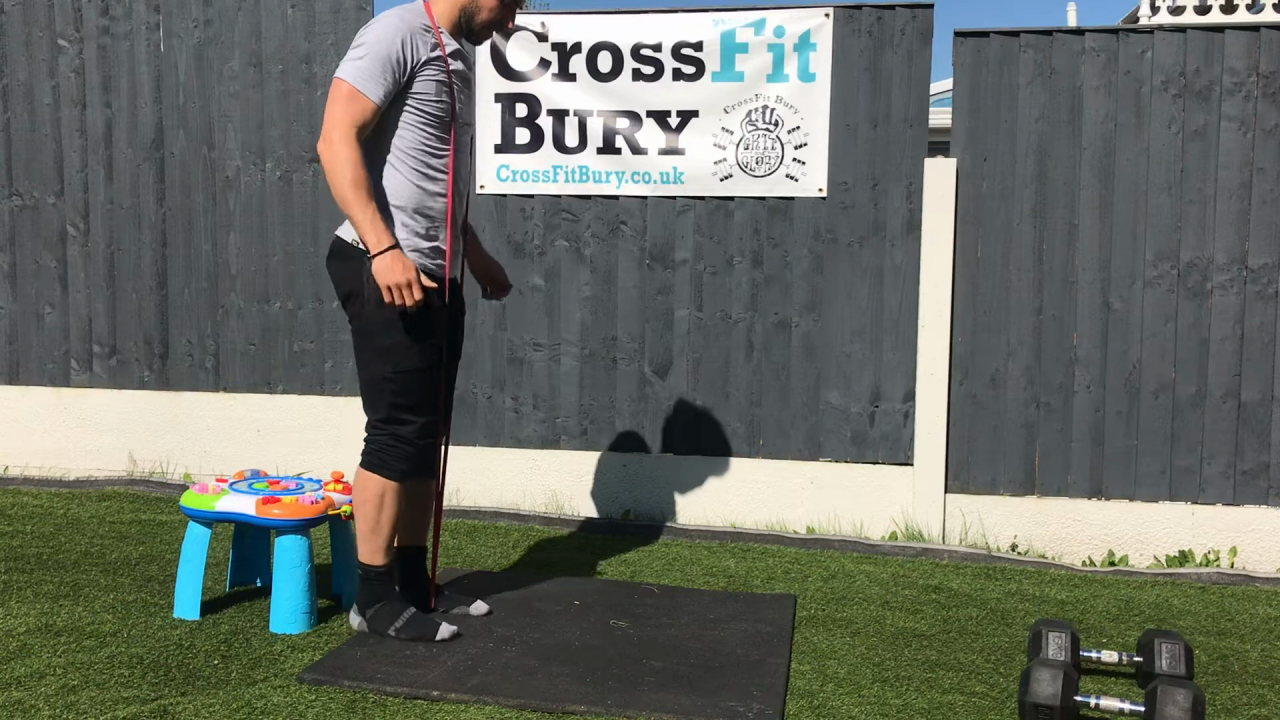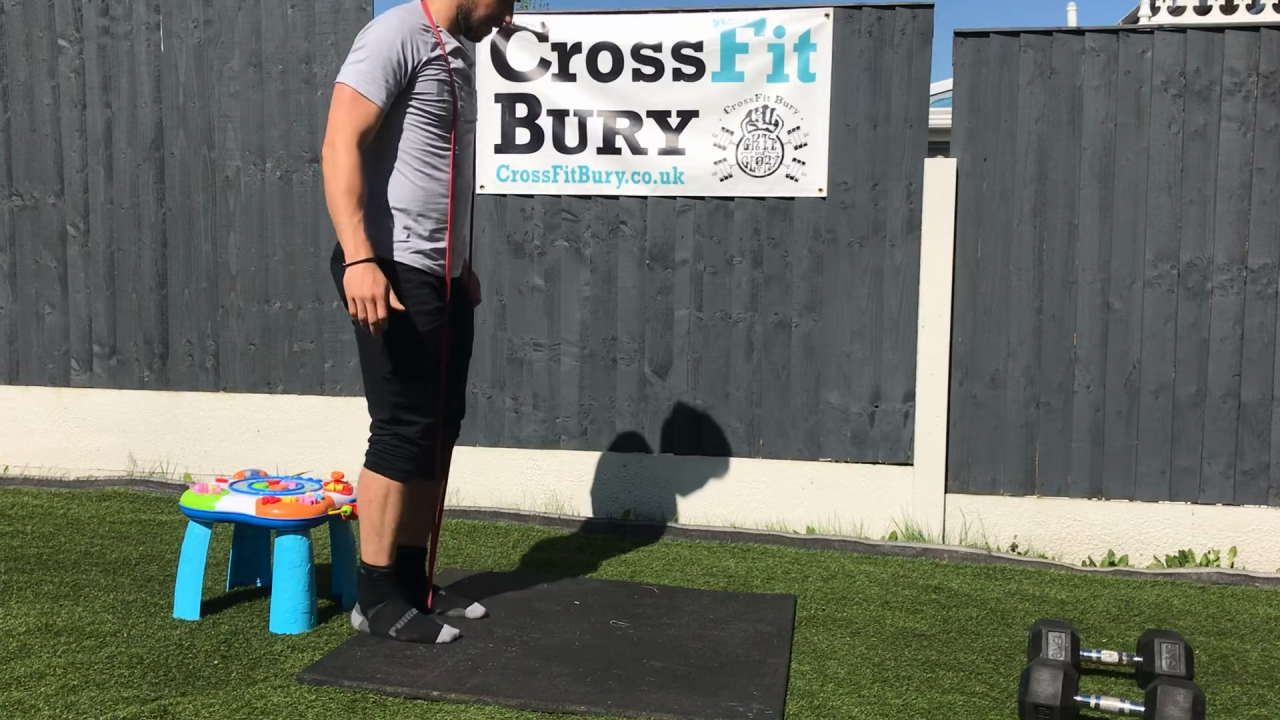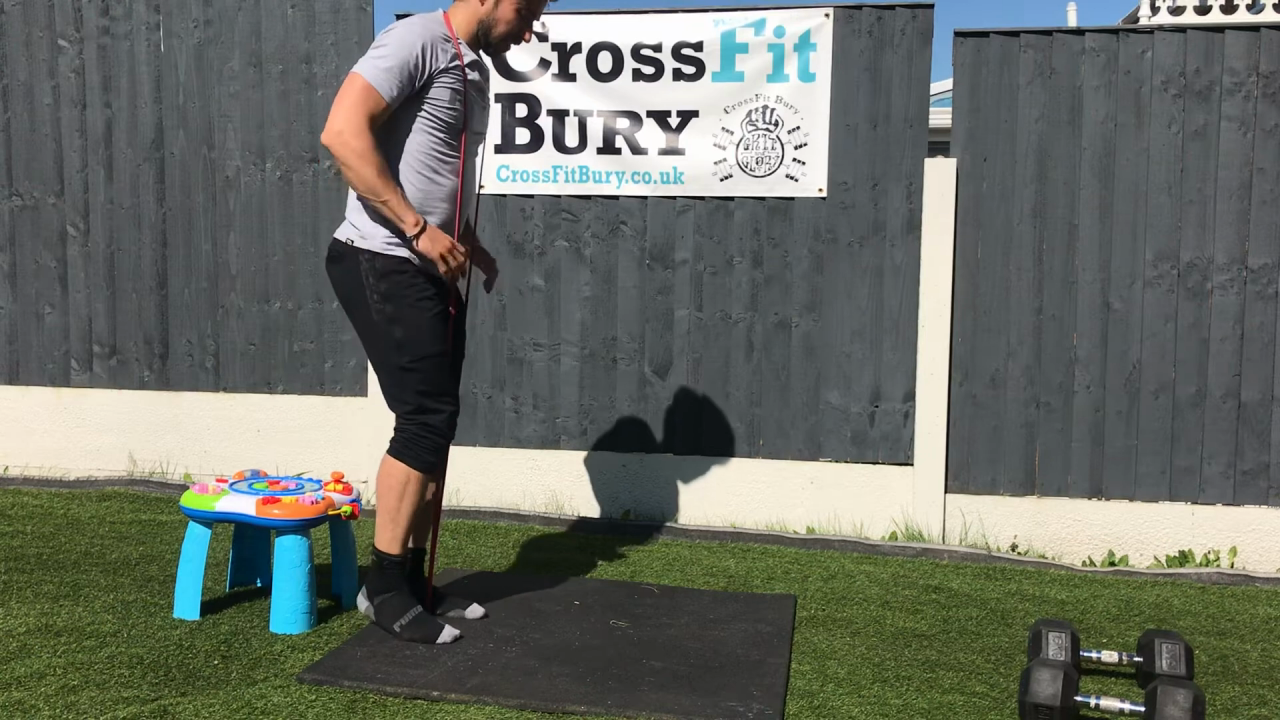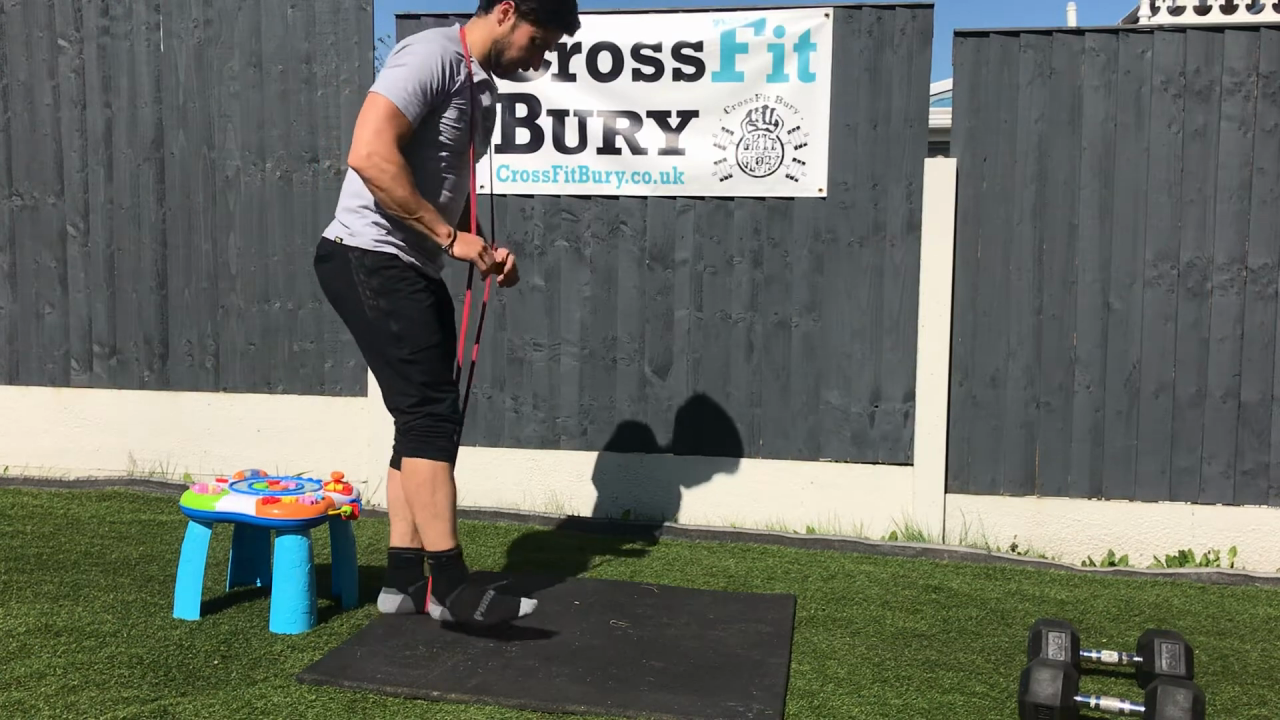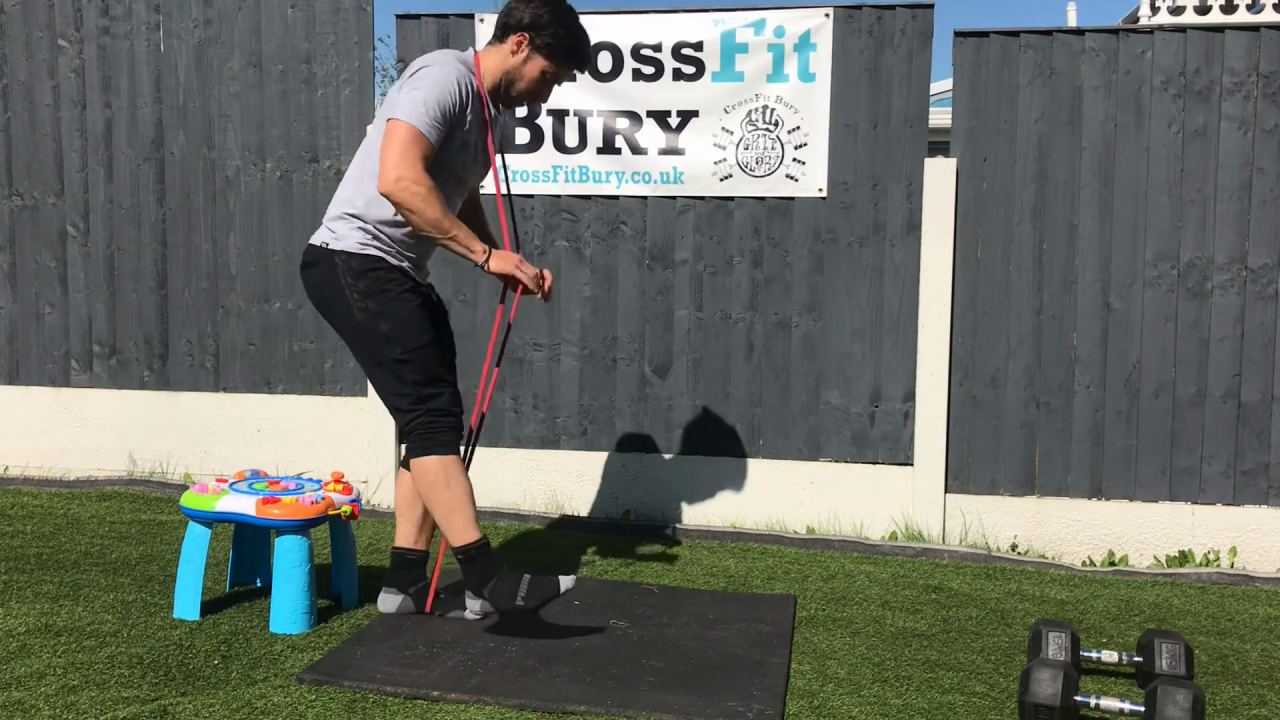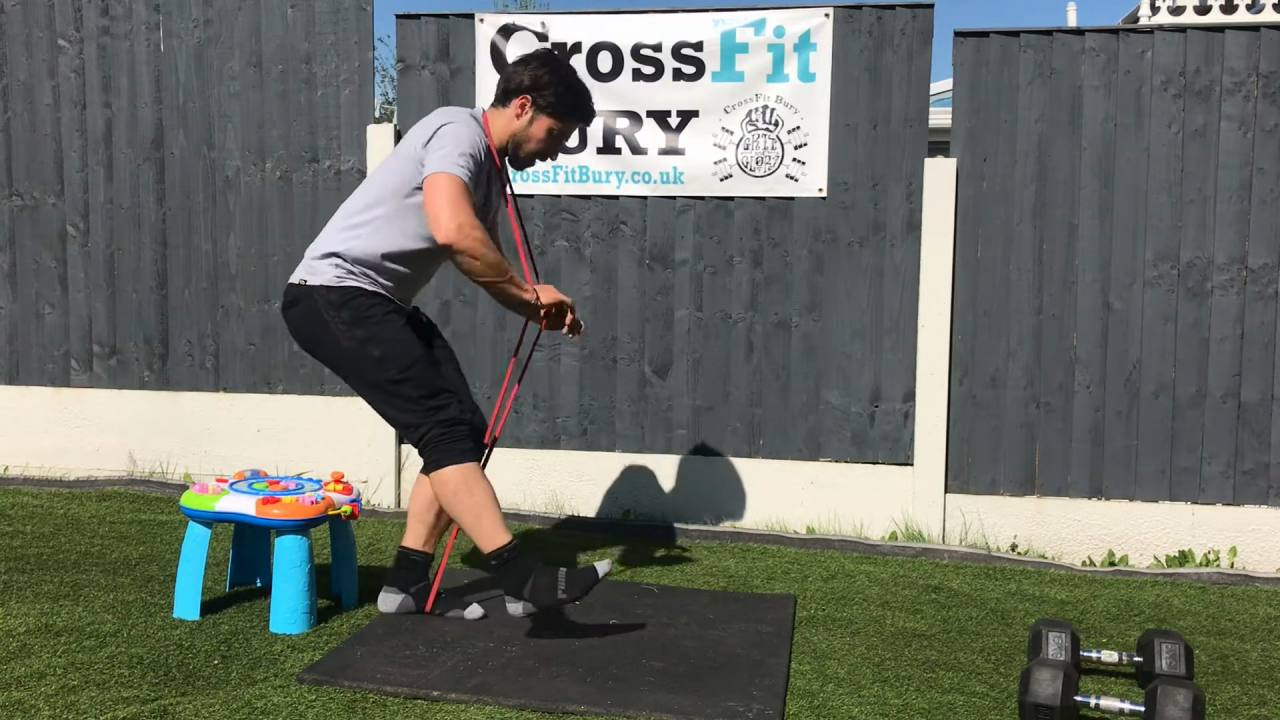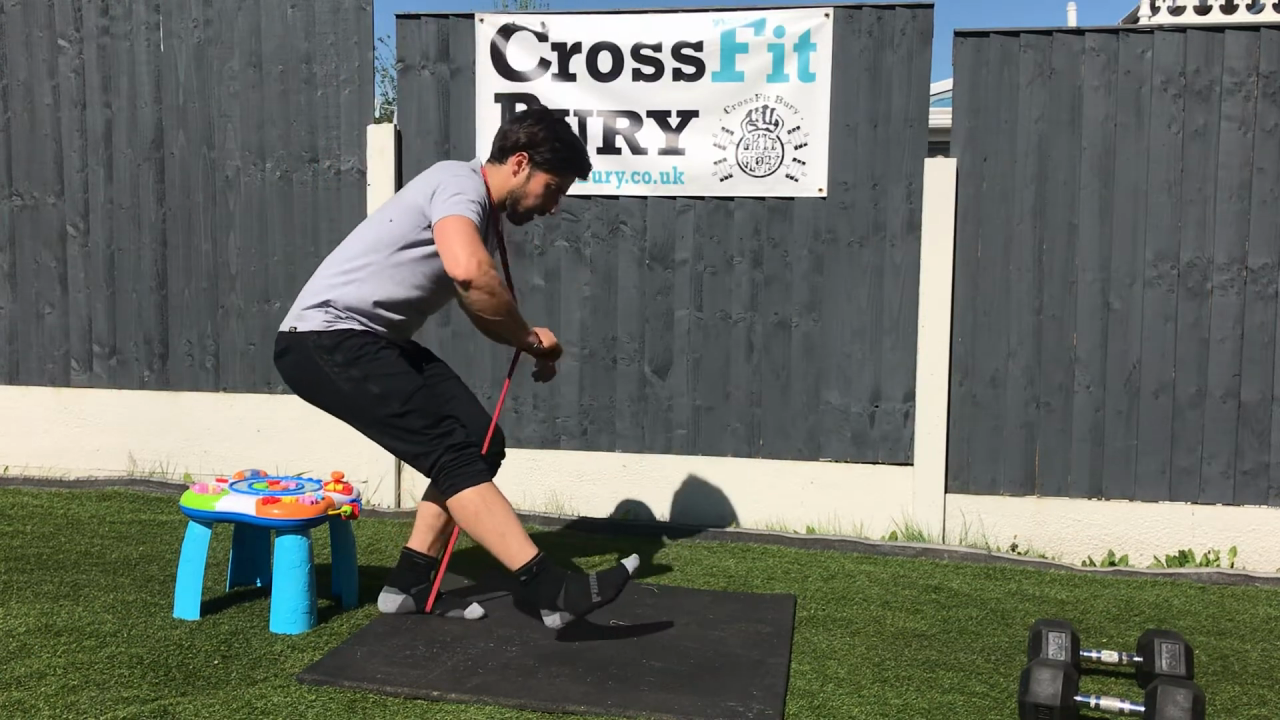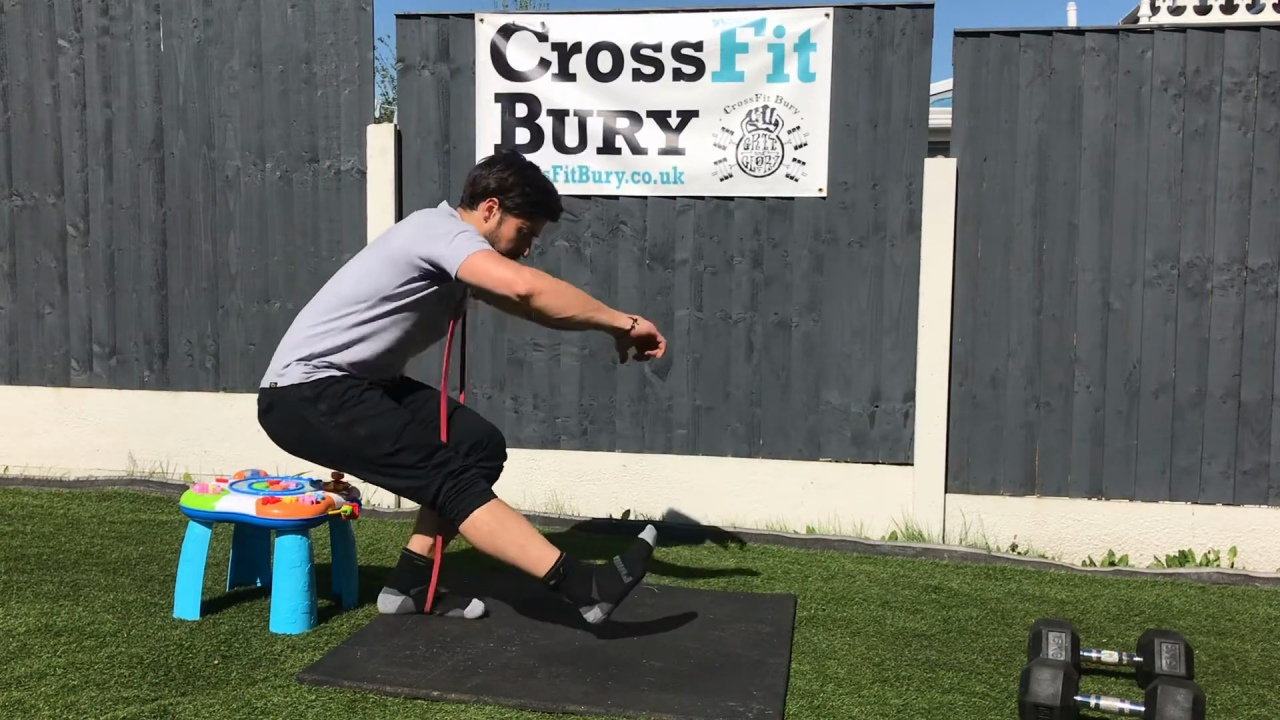
dt=0.4s
person 1, frame 1
left shoulder: (457, 56)
right elbow: (336, 140)
left wrist: (477, 254)
right wrist: (382, 247)
left hip: (432, 273)
right hip: (384, 267)
left knee: (427, 429)
right knee: (399, 427)
left ankle: (411, 581)
right ankle: (375, 597)
person 1, frame 2
left shoulder: (458, 54)
right elbow: (340, 146)
left wrist: (461, 263)
right wrist: (359, 259)
left hip: (441, 275)
right hip: (393, 273)
left knee: (439, 429)
right knee: (403, 430)
left ankle: (412, 579)
right ankle: (377, 597)
person 1, frame 3
left shoulder: (473, 69)
right elbow: (342, 132)
left wrist: (471, 245)
right wrist: (418, 230)
left hip: (430, 269)
right hip: (383, 262)
left knee: (436, 422)
right knee: (426, 417)
left ankle: (409, 580)
right ankle: (383, 584)
person 1, frame 4
left shoulder: (481, 86)
right shoulder: (431, 54)
right elbow: (368, 154)
left wrist: (481, 248)
right wrist: (451, 238)
left hip: (415, 269)
right hip: (369, 258)
left knee: (427, 416)
right knee: (431, 411)
left ankle: (405, 578)
right ankle: (450, 583)
person 1, frame 5
left shoulder: (488, 111)
right shoulder: (445, 76)
left elbow: (462, 205)
right elbow: (397, 179)
left wrist: (509, 262)
right wrist: (486, 255)
left hip: (400, 273)
right hip: (354, 261)
left knee: (436, 418)
right knee: (431, 414)
left ankle: (406, 579)
right ankle: (485, 578)
person 1, frame 6
left shoulder: (489, 166)
right shoulder: (459, 132)
left elbow: (486, 262)
right elbow: (452, 232)
left wrist: (540, 307)
right wrist: (530, 292)
left hip: (383, 301)
right hip: (334, 295)
left knee: (463, 430)
right knee: (444, 428)
left ankle: (408, 581)
right ankle: (523, 579)
person 1, frame 7
left shoulder: (485, 213)
right shoulder: (460, 183)
left elbow: (481, 305)
right elbow: (469, 273)
left wrist: (527, 343)
right wrist: (528, 337)
left hip: (376, 340)
right hip: (324, 341)
left knee: (479, 442)
right knee: (453, 451)
left ankle: (410, 583)
right ankle: (549, 588)
person 1, frame 8
left shoulder: (454, 249)
right shoulder: (442, 229)
left elbow: (516, 299)
right elbow: (526, 289)
left wrist: (615, 329)
right wrist: (625, 324)
left hip: (352, 381)
right hip: (303, 394)
left knee: (479, 446)
right knee: (449, 474)
left ankle: (408, 585)
right ankle: (580, 585)
